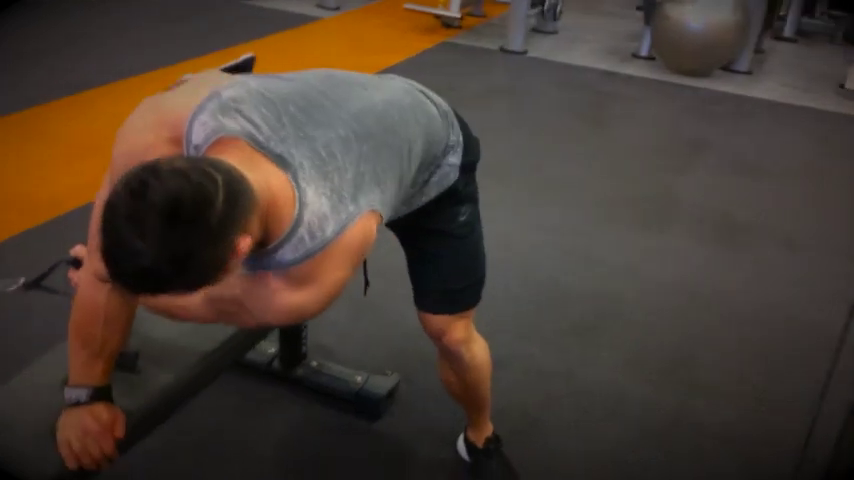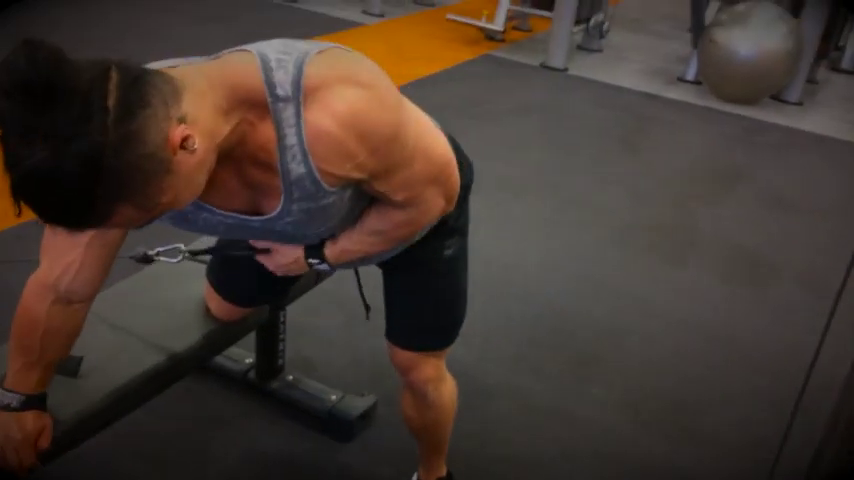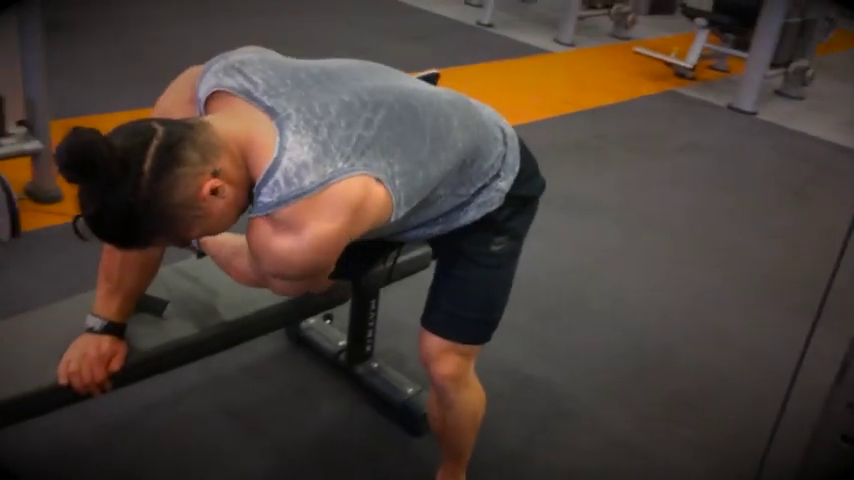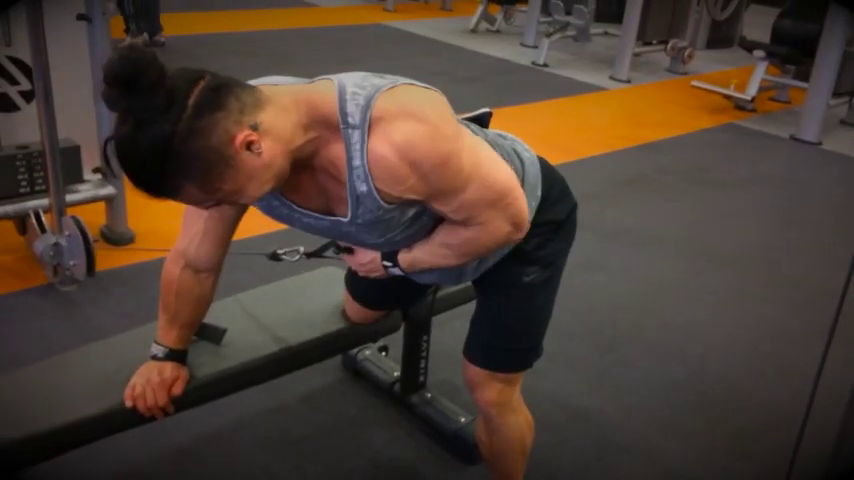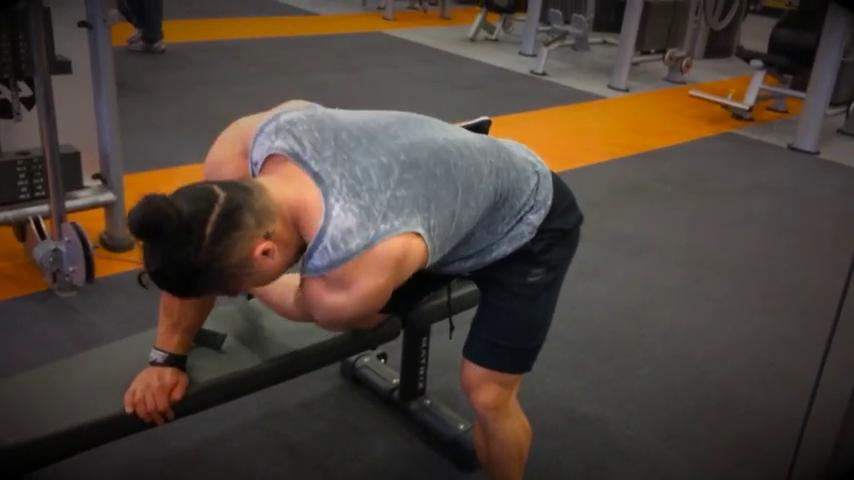
dt=1s
person 1, frame 1
left shoulder: (312, 274)
right shoulder: (158, 129)
left elbow: (220, 303)
right elbow: (107, 266)
left wrist: (139, 285)
right wrist: (86, 392)
left hip: (432, 165)
right hip: (341, 130)
left knee: (451, 332)
left ankle: (480, 439)
person 1, frame 2
left shoulder: (333, 114)
right shoulder: (110, 146)
left elbow: (432, 190)
right elbow: (61, 288)
left wrist: (320, 253)
left hip: (421, 195)
left knee: (417, 368)
right knee: (223, 308)
person 1, frame 3
left shoulder: (298, 229)
right shoulder: (196, 93)
left elbow: (269, 274)
right elbow: (145, 212)
left wrist: (205, 241)
right wrist: (104, 324)
left hip: (489, 186)
right hip: (414, 151)
left knee: (444, 364)
right knee: (317, 277)
person 1, frame 4
left shoulder: (395, 139)
right shoulder: (230, 126)
left elbow: (503, 218)
right elbow: (194, 260)
left wrist: (397, 260)
right wrist: (168, 351)
left hip: (525, 216)
right hip: (424, 221)
left knee: (490, 391)
right knee: (360, 313)
person 1, frame 5
left shoulder: (350, 282)
right shoulder: (242, 146)
left elbow: (305, 305)
right elbow: (197, 252)
left wrist: (249, 285)
right wrist: (167, 357)
left hip: (529, 221)
right hip: (454, 192)
left knee: (486, 395)
